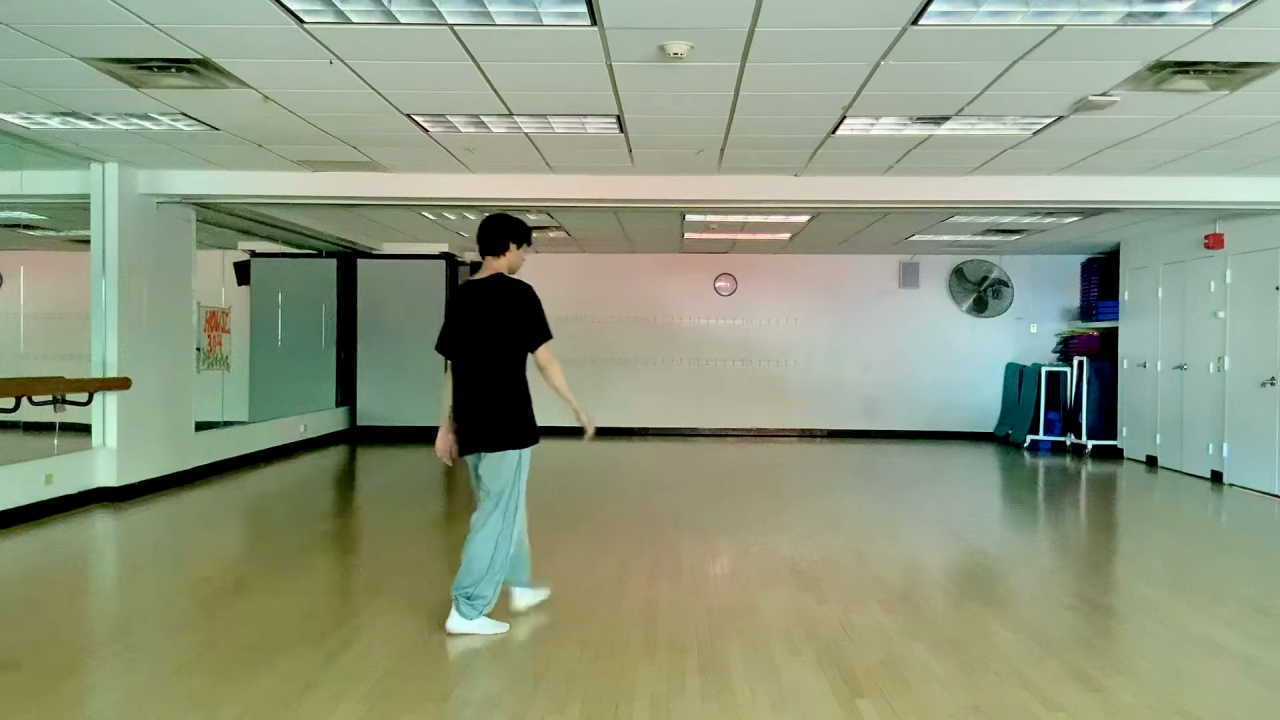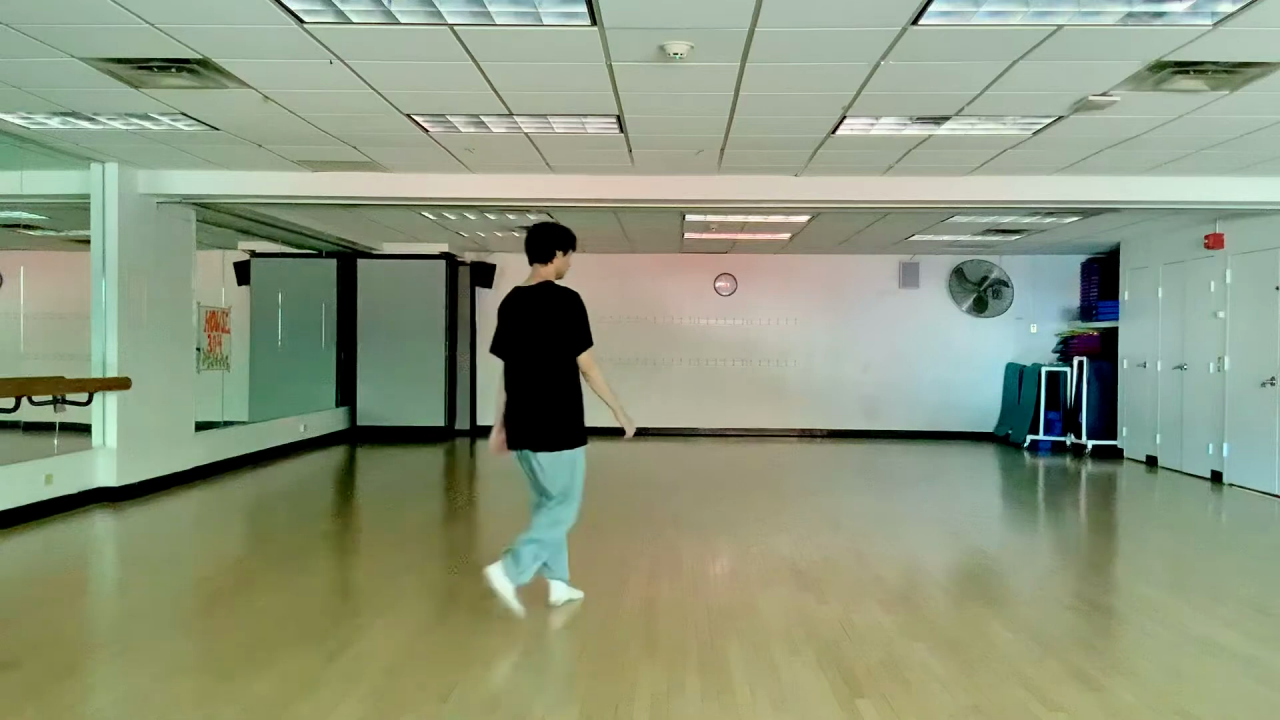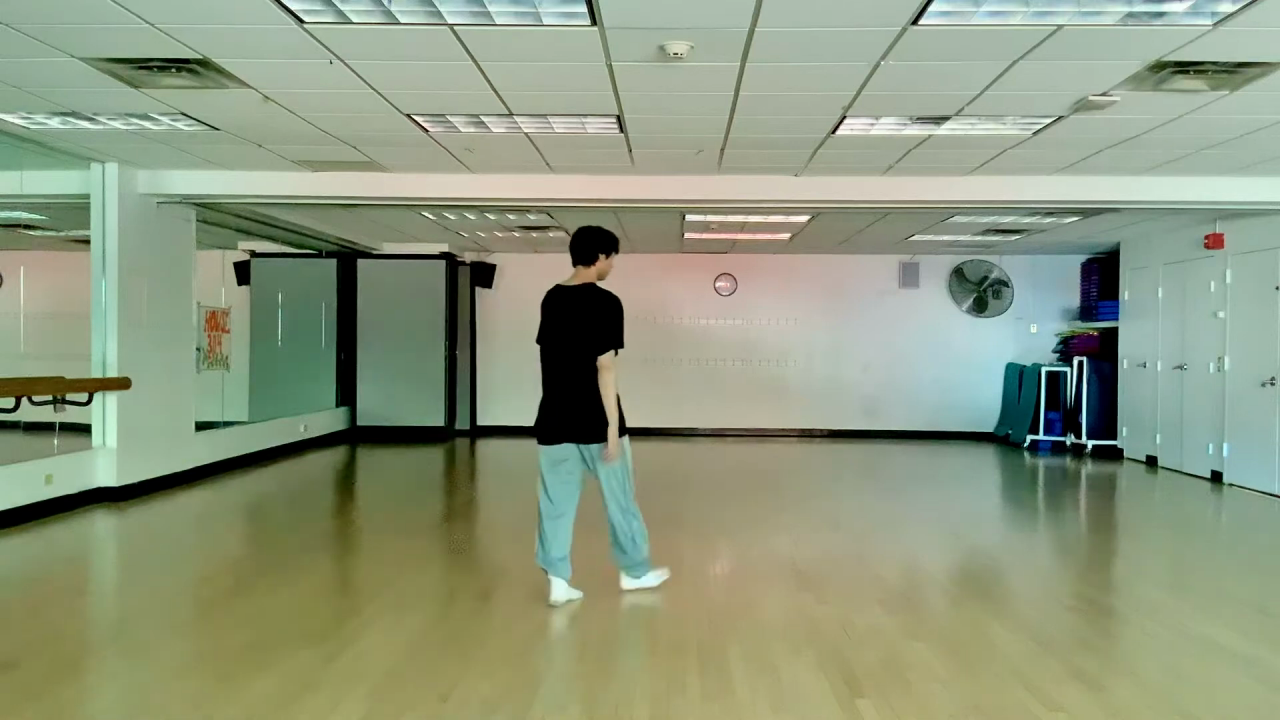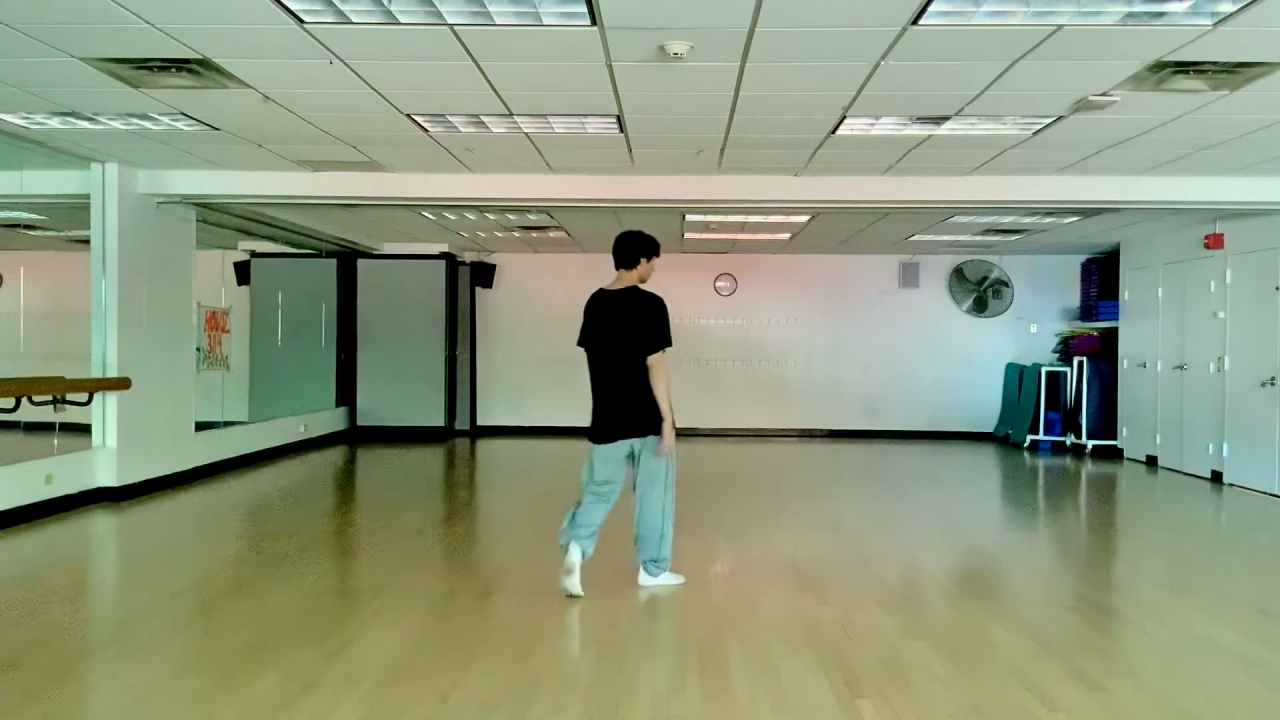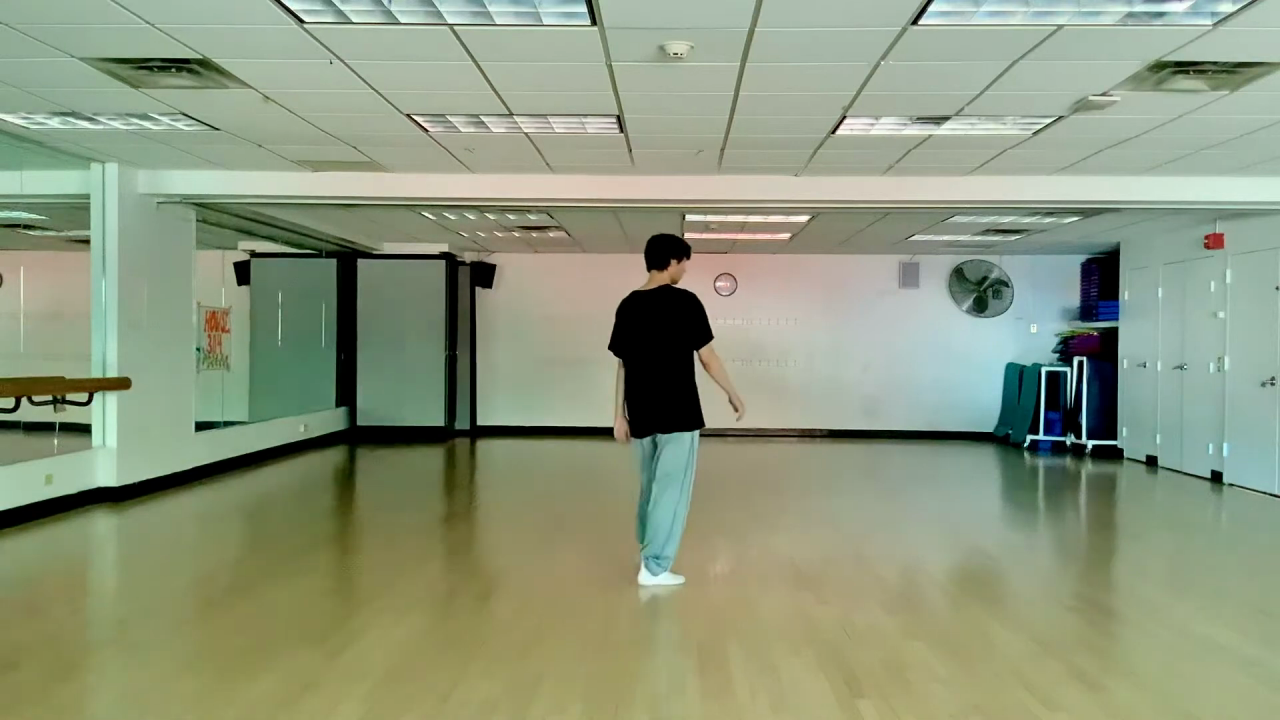
dt=0.3s
person 1, frame 1
left shoulder: (459, 297)
right shoulder: (517, 293)
left elbow: (452, 367)
right elbow: (544, 360)
left wrist: (448, 425)
right wrist: (579, 408)
left hip: (472, 426)
right hip: (507, 425)
left knee: (503, 508)
right knee: (497, 515)
left ankle: (522, 587)
right ankle: (467, 611)
person 1, frame 2
left shoulder: (509, 303)
right shoulder: (565, 301)
left elbow: (506, 367)
right elbow: (586, 364)
left wrist: (498, 423)
right wrist: (618, 410)
left hip: (522, 424)
right hip: (557, 425)
left knee: (546, 503)
right knee: (562, 505)
left ankle: (556, 580)
right ankle: (509, 569)
person 1, frame 3
left shoulder: (551, 299)
right shoulder: (604, 303)
right elbow: (605, 367)
right wrist: (613, 424)
left hip: (555, 420)
right hip: (594, 420)
left knee: (555, 502)
right knee: (619, 498)
left ankle: (558, 579)
right ankle: (636, 571)
person 1, frame 4
left shoulder: (594, 303)
right shoulder: (649, 304)
right elbow: (657, 366)
right wrist: (668, 420)
left hip: (606, 418)
right hip: (646, 417)
left knee: (598, 491)
right knee: (655, 493)
left ankle: (574, 550)
right ankle: (654, 568)
person 1, frame 5
left shoulder: (627, 306)
right shoulder: (685, 302)
left elbow: (622, 364)
right elbow: (708, 357)
left wrist: (619, 413)
right wrist: (733, 395)
left hip: (641, 414)
right hip: (678, 413)
left knee: (652, 484)
right knee: (670, 489)
left ankle: (651, 547)
right ankle: (655, 568)
